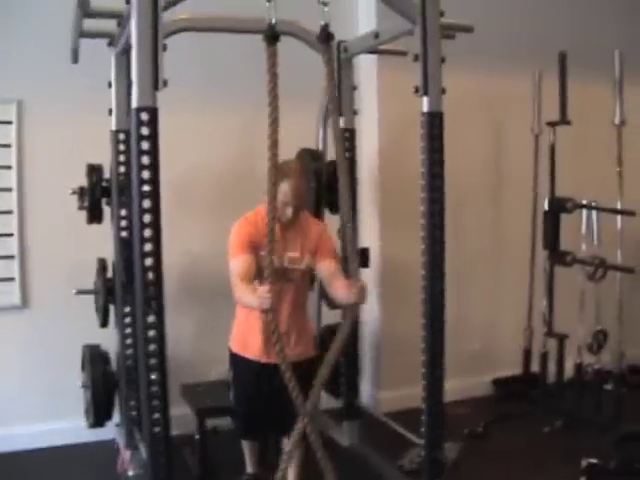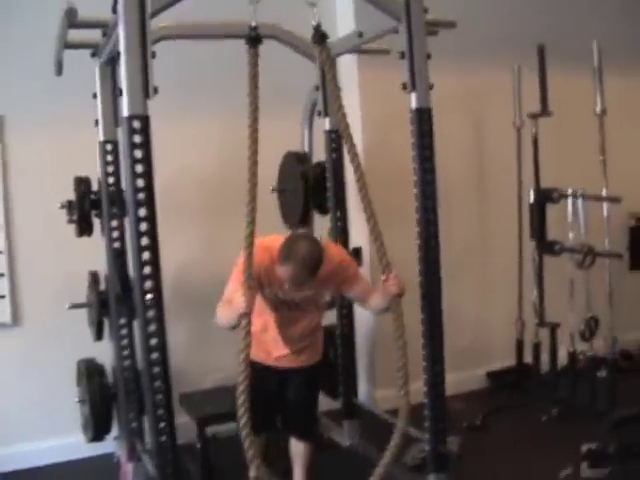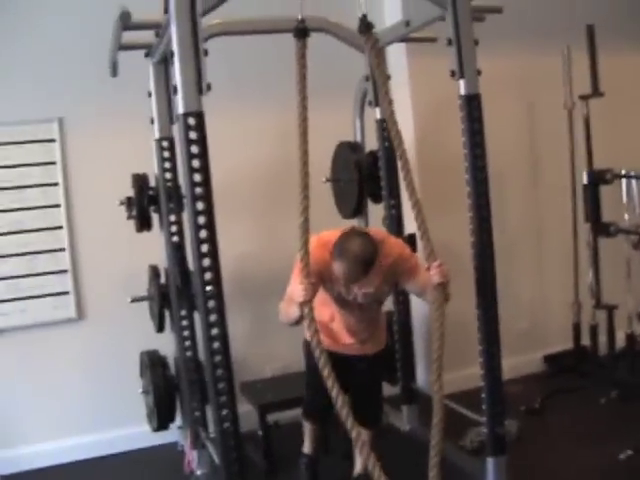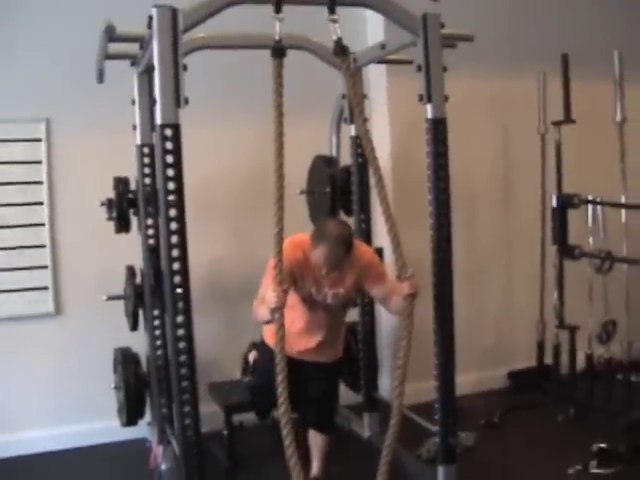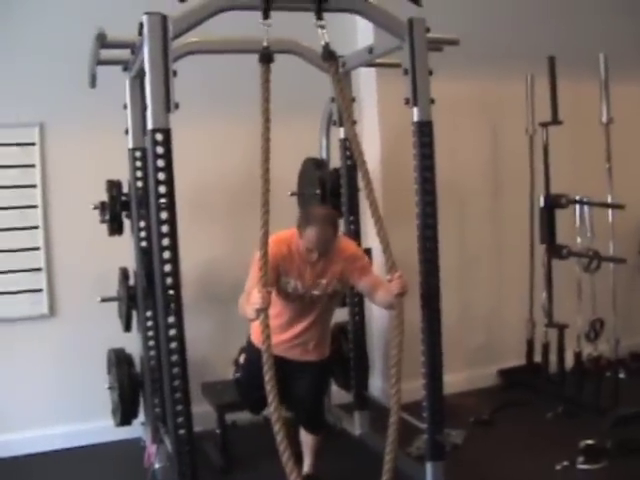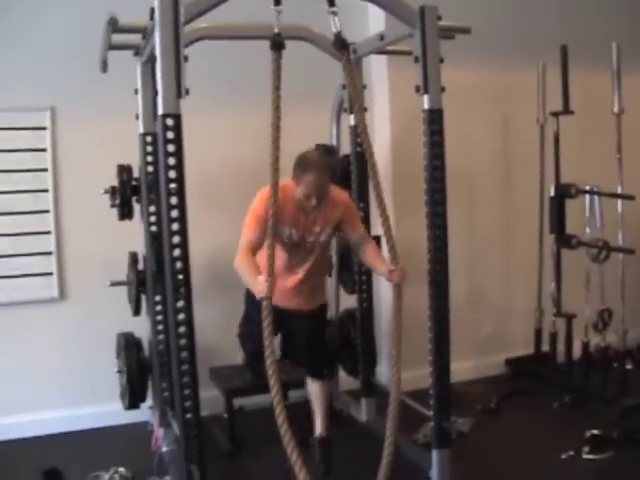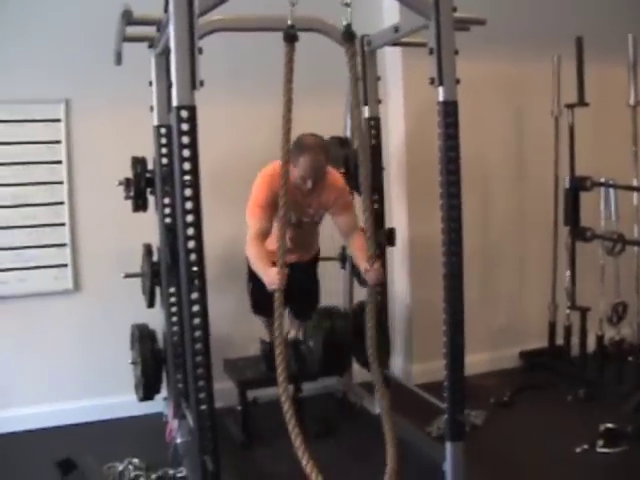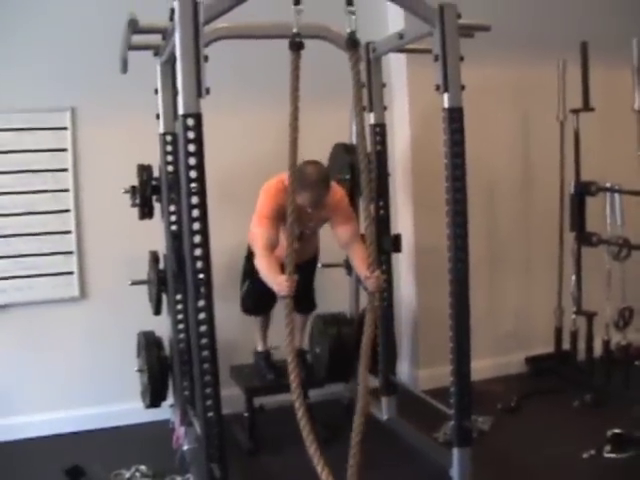
dt=0.4s
person 1, frame 1
left shoulder: (317, 232)
right shoulder: (247, 228)
left elbow: (334, 282)
right elbow: (239, 284)
left wrist: (351, 292)
right wrist: (256, 299)
left hip: (297, 347)
right hip: (250, 346)
left knee: (295, 420)
right knee: (249, 416)
person 1, frame 2
left shoulder: (336, 259)
right shoulder: (259, 254)
left elbow: (369, 297)
right elbow: (221, 314)
left wrist: (387, 295)
right wrist: (235, 312)
left hip: (305, 354)
right hip: (261, 350)
left knee: (302, 424)
right knee: (255, 420)
person 1, frame 3
left shoulder: (395, 252)
right shoulder: (317, 250)
left elbow: (427, 290)
right elbow: (285, 313)
left wrist: (437, 283)
right wrist: (299, 305)
left hip: (368, 343)
right hip: (324, 339)
left knee: (366, 409)
right knee: (317, 403)
right ankle: (308, 452)
person 1, frame 4
left shoulder: (364, 259)
right shoulder: (291, 251)
left elbow: (391, 300)
right elbow: (258, 310)
left wrist: (405, 295)
right wrist: (268, 310)
left hip: (325, 352)
right hip: (281, 344)
left knee: (320, 416)
right knee: (263, 398)
right ankle: (256, 359)
person 1, frame 5
left shoulder: (348, 253)
right shoulder: (276, 247)
left elbow: (376, 291)
right elbow: (245, 301)
left wrist: (392, 292)
right wrist: (252, 307)
left hip: (311, 350)
right hip: (267, 343)
left knee: (310, 415)
right knee: (249, 398)
right ankle: (246, 362)
person 1, frame 6
left shoulder: (340, 201)
right shoulder: (270, 198)
left elbow: (362, 242)
right elbow: (244, 253)
left wrist: (386, 269)
right wrist: (254, 280)
left hip: (309, 300)
right hip: (267, 296)
left knee: (315, 366)
left ankle: (321, 435)
person 1, frame 7
left shoulder: (335, 184)
right shoulder: (270, 180)
left elbow: (351, 231)
right elbow: (255, 238)
left wrist: (365, 265)
right wrist: (267, 274)
left hip: (304, 254)
right hip: (270, 254)
left knee: (304, 306)
right knee: (266, 308)
person 1, frame 8
left shoulder: (336, 197)
right shoulder: (273, 193)
left elbow: (351, 241)
right elbow: (263, 251)
left wrist: (366, 274)
right wrist: (276, 282)
left hip: (304, 253)
right hip: (269, 253)
left knee: (304, 303)
right knee: (258, 302)
left ankle: (299, 349)
right ankle: (261, 350)
